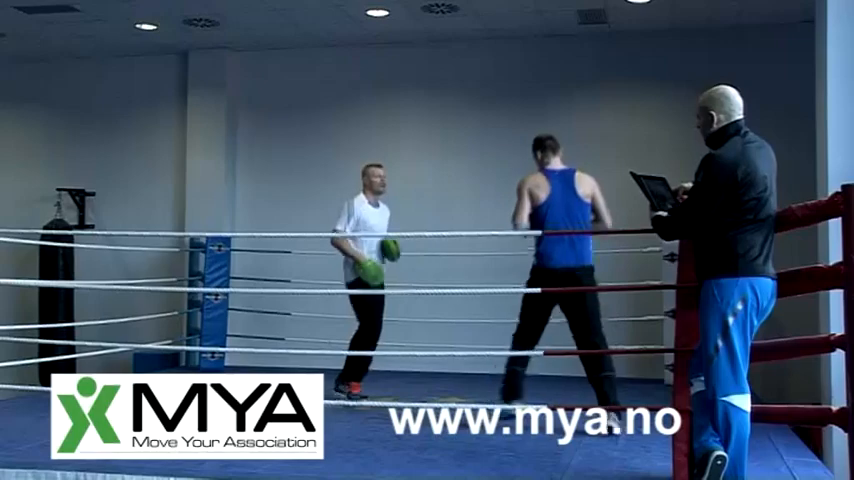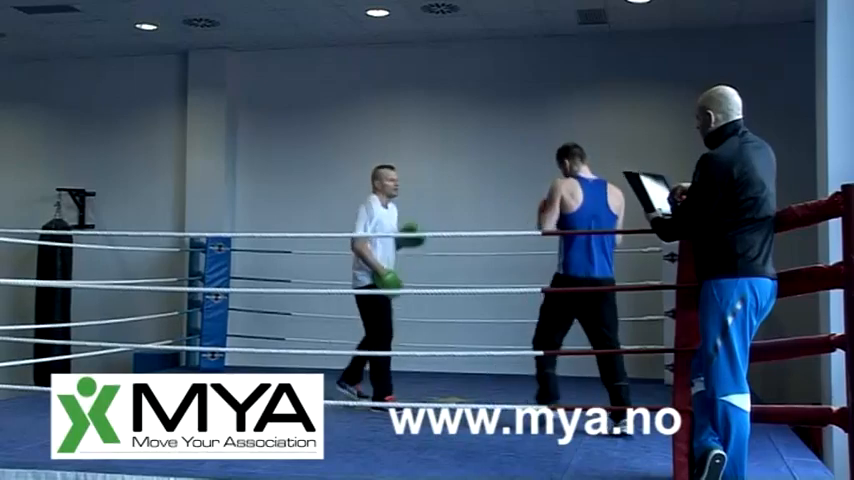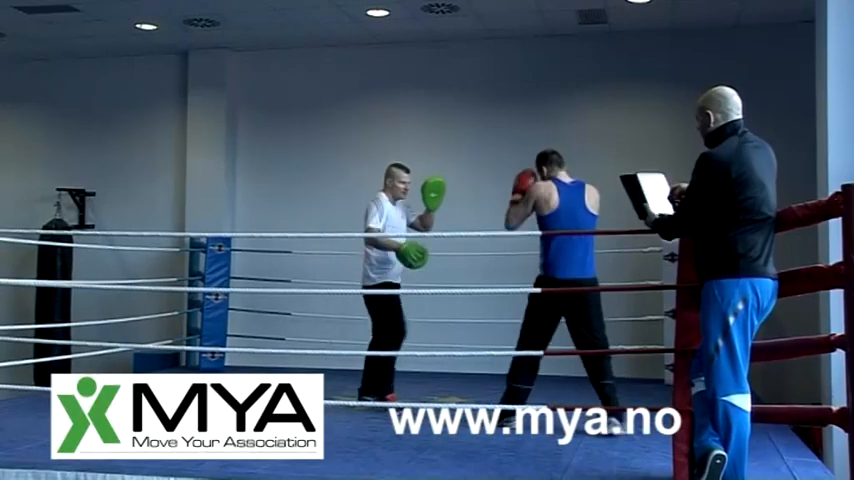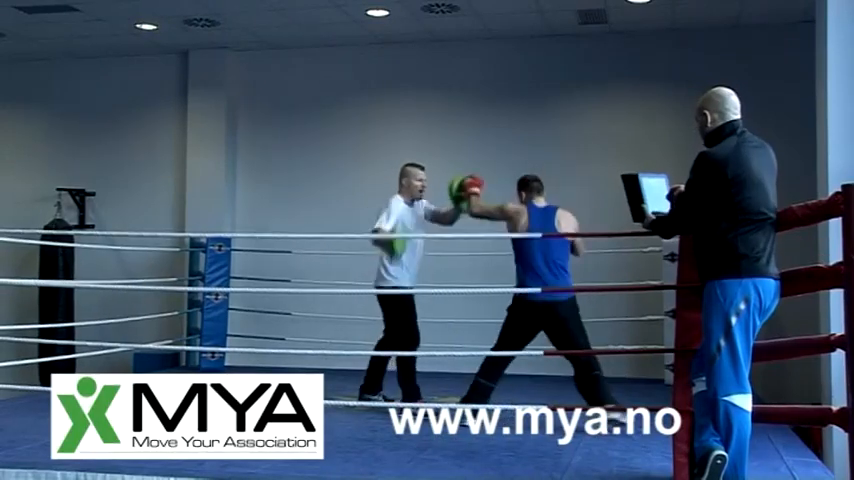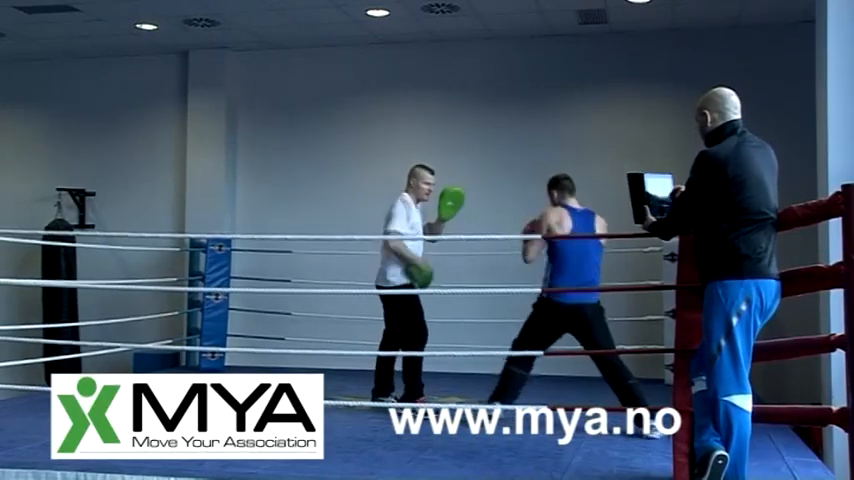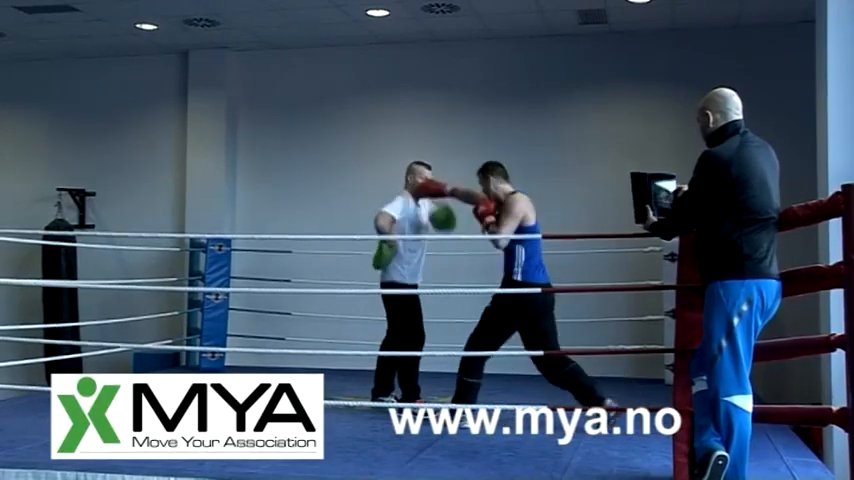
dt=0.4s
person 1, frame 1
left shoulder: (721, 159)
right shoulder: (760, 150)
left elbow: (692, 223)
left wrist: (661, 220)
right wrist: (698, 191)
left hip: (731, 280)
right hip: (757, 278)
left knee: (726, 380)
right knee: (705, 367)
person 1, frame 2
left shoulder: (718, 159)
right shoulder: (760, 150)
left elbow: (690, 224)
left wrist: (659, 222)
right wrist: (696, 191)
left hip: (731, 281)
right hip: (759, 278)
left knee: (726, 380)
right knee: (706, 369)
person 1, frame 3
left shoulder: (717, 158)
right shoulder: (761, 150)
left elbow: (689, 222)
left wrist: (657, 222)
right wrist: (693, 192)
left hip: (732, 280)
right hip: (759, 278)
left knee: (727, 380)
right knee: (707, 369)
person 1, frame 4
left shoulder: (714, 158)
right shoulder: (761, 151)
left elbow: (685, 219)
left wrist: (654, 223)
right wrist: (690, 193)
left hip: (734, 281)
right hip: (762, 278)
left knee: (728, 380)
right knee: (707, 368)
person 1, frame 5
left shoulder: (713, 157)
right shoulder: (762, 151)
left elbow: (686, 218)
left wrist: (655, 225)
right wrist: (690, 195)
left hip: (735, 281)
right hip: (762, 279)
left knee: (728, 381)
right knee: (706, 367)
person 1, frame 6
left shoulder: (717, 157)
right shoulder: (763, 151)
left elbow: (689, 217)
left wrist: (657, 225)
right wrist: (691, 196)
left hip: (736, 280)
right hip: (764, 278)
left knee: (729, 380)
right knee: (706, 367)
person 2, frame 1
left shoulder: (530, 183)
right shoulder: (586, 181)
left elbow: (520, 225)
right elbow: (606, 224)
left hip: (547, 272)
right hip: (580, 272)
left knee: (525, 338)
right knee: (593, 341)
left ankle: (511, 400)
right ankle: (610, 409)
person 2, frame 2
left shoulder: (562, 187)
right shoulder: (615, 193)
left elbow: (546, 228)
right elbow: (616, 237)
left wrist: (543, 212)
left hip: (570, 280)
right hip: (603, 282)
left knee: (546, 342)
right knee: (608, 348)
left ankle: (548, 406)
right ankle: (622, 416)
person 2, frame 3
left shoulder: (540, 190)
right shoulder: (592, 193)
left elbow: (511, 224)
left wrist: (517, 196)
left hip: (552, 283)
right hip: (586, 284)
left knee: (529, 349)
right knee: (597, 350)
left ankle: (508, 413)
right ankle: (612, 415)
person 2, frame 4
left shoulder: (514, 212)
right shoulder: (567, 218)
left elbow: (475, 210)
right elbow: (579, 251)
left wrist: (471, 192)
left hip: (528, 303)
right hip: (562, 303)
left knee: (499, 358)
right knee: (585, 359)
right ankle: (607, 406)
person 2, frame 5
left shoulder: (551, 216)
right shoulder: (600, 222)
left elbow: (528, 257)
left wrist: (530, 233)
left hip: (554, 305)
right hip: (589, 307)
left knee: (521, 353)
right knee: (612, 364)
left ankle: (499, 404)
right ankle: (646, 420)
person 2, frame 6
left shoulder: (517, 202)
right shoulder: (515, 201)
left elbow: (500, 241)
right elbow: (481, 199)
left wrist: (487, 220)
right wrist: (448, 190)
left hip: (525, 290)
right hip: (537, 292)
left knee: (477, 349)
right knee: (549, 357)
right ankle: (600, 402)
person 3, frame 1
left shoulder: (385, 210)
right shoulder: (353, 205)
right elbow: (337, 238)
right wrist: (359, 258)
left hip: (376, 278)
right hip: (359, 277)
left knee: (372, 330)
right knee: (370, 327)
left ankle: (346, 382)
right ankle: (351, 382)
person 3, frame 2
left shoulder: (391, 209)
right shoulder: (369, 207)
right elbow: (358, 244)
left wrist: (407, 238)
right wrist: (380, 269)
left hip: (381, 283)
right hip: (368, 283)
left knee: (375, 335)
right knee: (381, 336)
left ankle: (349, 380)
right ankle: (383, 396)
person 3, frame 3
left shoulder: (400, 207)
right shoulder: (378, 204)
left elbow: (424, 226)
right elbow: (371, 237)
left wrist: (432, 205)
right wrist: (399, 247)
left hip: (389, 280)
right hip: (378, 281)
left knee: (391, 333)
right knee: (390, 335)
left ankle: (369, 390)
right ankle: (384, 394)
person 3, frame 4
left shoulder: (421, 206)
right shoulder: (394, 206)
left elbow: (446, 219)
right elbow: (377, 235)
left wrist: (458, 206)
right wrist: (388, 242)
left hip: (403, 284)
right hip: (392, 284)
left knee: (394, 338)
right knee: (408, 339)
left ankle: (370, 390)
right ankle: (411, 400)
person 3, frame 5
left shoulder: (410, 206)
right shoulder: (403, 205)
left elbow: (429, 233)
right elbow: (392, 243)
left wrist: (444, 217)
right wrist: (419, 263)
left hip: (393, 283)
right hip: (398, 283)
left knee: (394, 337)
right knee: (416, 336)
left ankle: (382, 393)
right ankle: (413, 397)
person 3, frame 6
left shoulder: (423, 205)
right shoulder: (402, 201)
left elbow: (441, 222)
right elbow: (381, 220)
left wrist: (444, 215)
right wrist: (389, 242)
left hip: (407, 282)
right hip: (399, 282)
left knee: (397, 337)
right knee: (412, 337)
left ankle: (382, 393)
right ankle: (410, 399)
